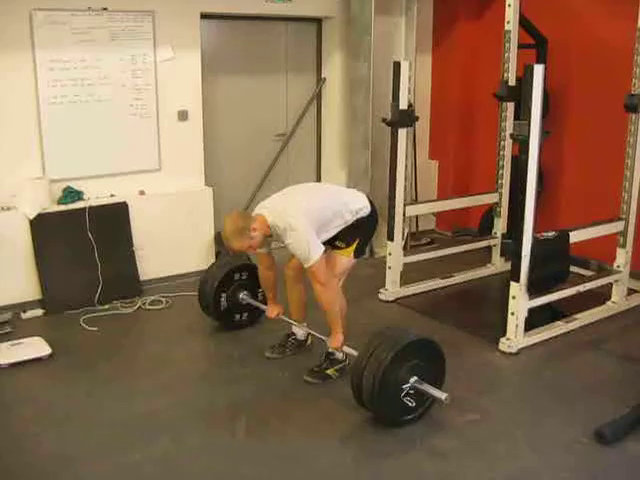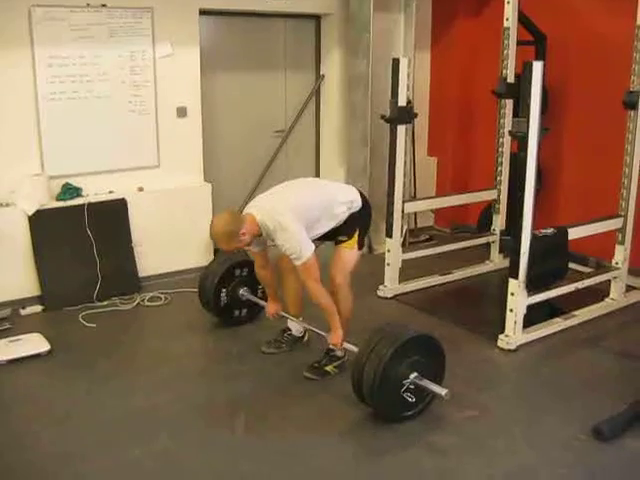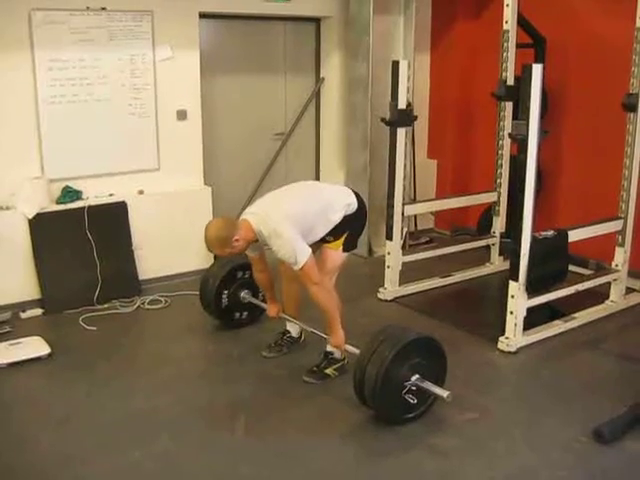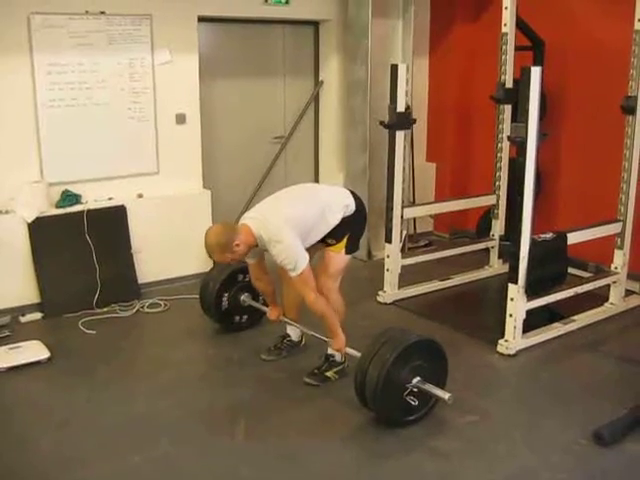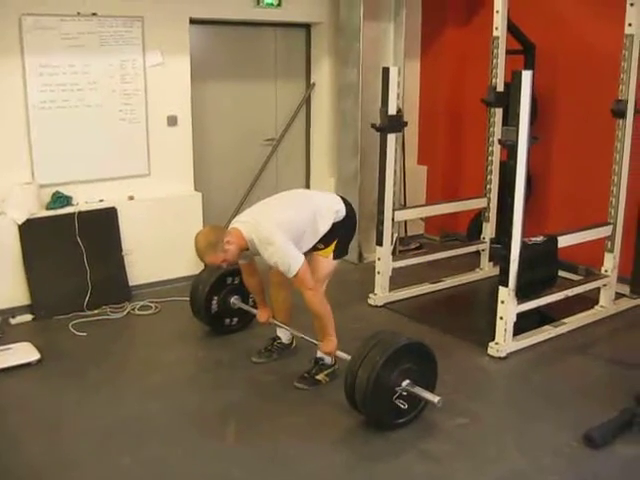
dt=0.3s
person 1, frame 1
left shoulder: (294, 230)
right shoulder: (257, 220)
left elbow: (321, 284)
right elbow: (266, 267)
left wrist: (337, 333)
right wrist: (272, 302)
left hip: (359, 215)
right hip: (334, 212)
left knee: (330, 281)
right knee: (292, 269)
left ankle: (337, 356)
right ankle: (299, 336)
person 1, frame 2
left shoulder: (284, 229)
right shoulder: (249, 221)
left elbow: (313, 282)
right elbow: (262, 266)
left wrist: (336, 328)
right wrist: (273, 299)
left hip: (351, 209)
right hip: (324, 206)
left knee: (338, 279)
right knee: (286, 264)
left ankle: (336, 352)
right ankle: (295, 332)
person 1, frame 3
left shoulder: (280, 235)
right shoulder: (245, 226)
left elbow: (315, 284)
right elbow: (260, 270)
left wrist: (337, 330)
right wrist: (271, 301)
left hip: (348, 210)
right hip: (322, 206)
left knee: (324, 280)
right knee: (287, 268)
left ankle: (335, 355)
right ankle: (293, 333)
person 1, frame 4
left shoulder: (279, 241)
right shoulder: (244, 231)
left elbow: (310, 293)
right elbow: (259, 276)
left wrist: (337, 335)
right wrist: (273, 306)
left hip: (347, 211)
right hip: (320, 208)
left knee: (326, 283)
right knee: (288, 273)
left ankle: (336, 359)
right ankle: (293, 337)
person 1, frame 5
left shoulder: (271, 243)
right shoulder: (235, 235)
left elbow: (309, 290)
right elbow: (250, 275)
left wrist: (330, 337)
right wrist: (262, 307)
left hip: (337, 217)
right hip: (310, 212)
left knee: (314, 285)
right knee: (277, 276)
left ankle: (326, 361)
right ankle: (284, 339)
